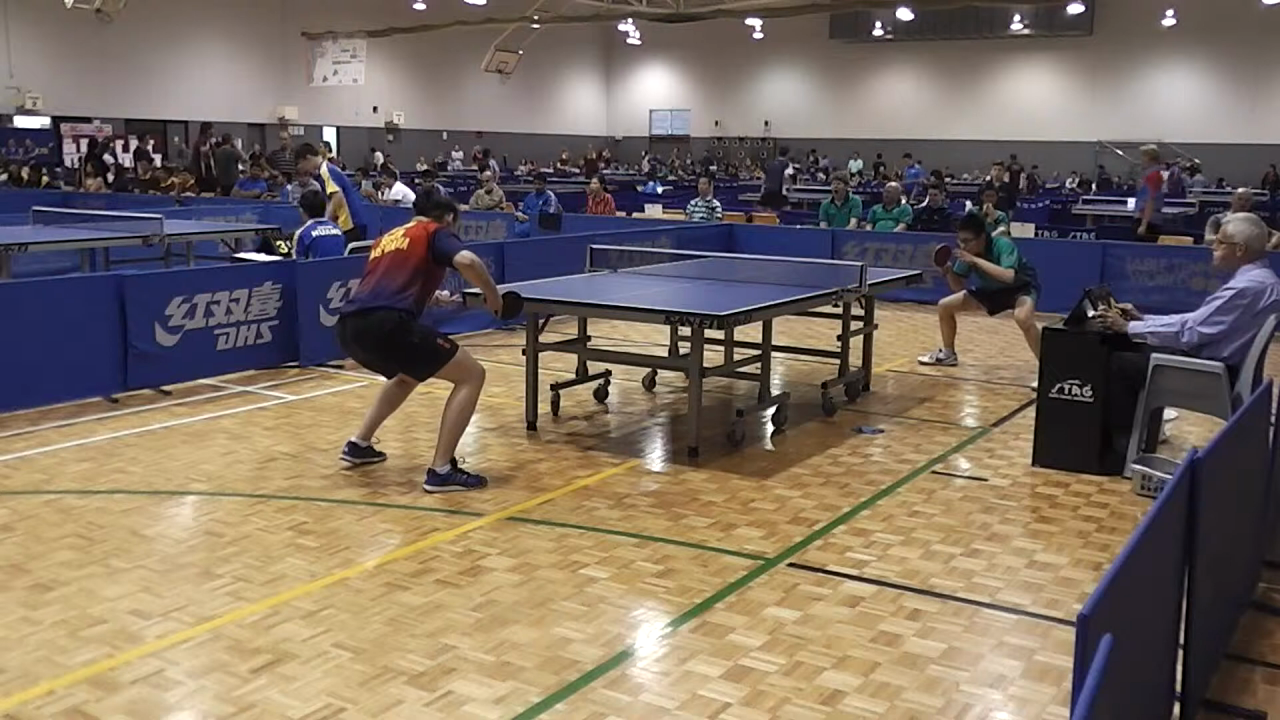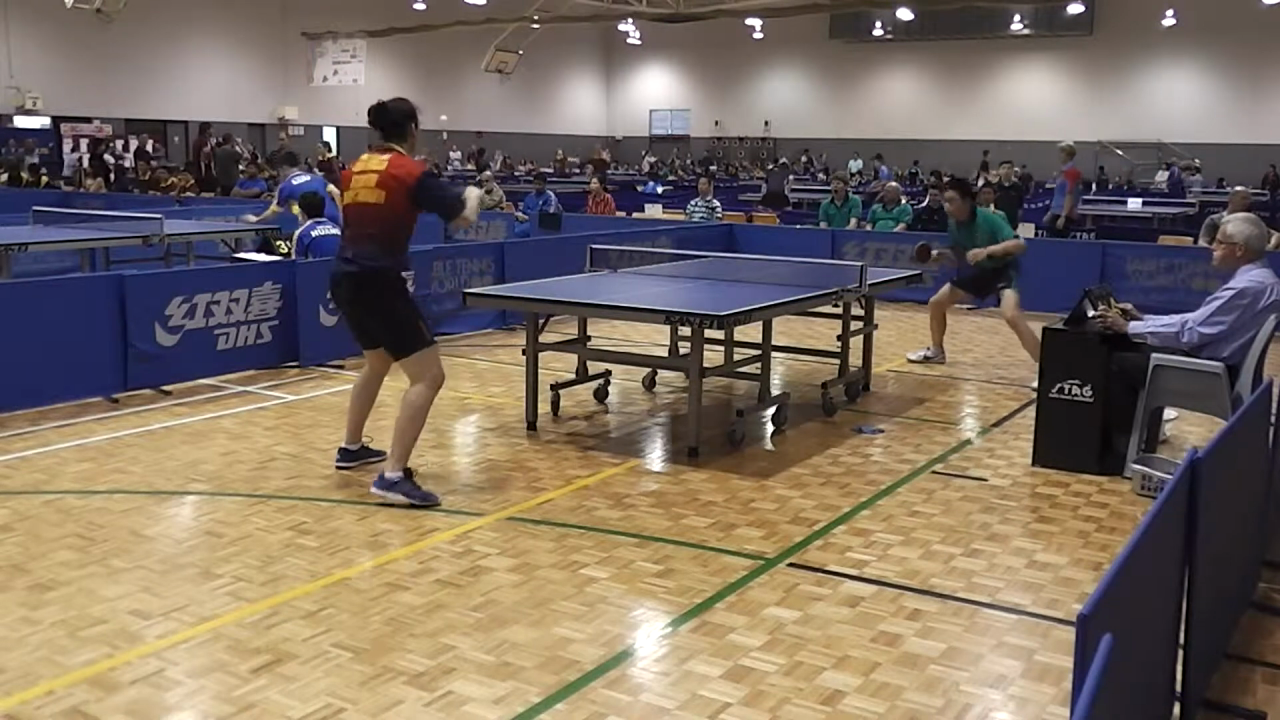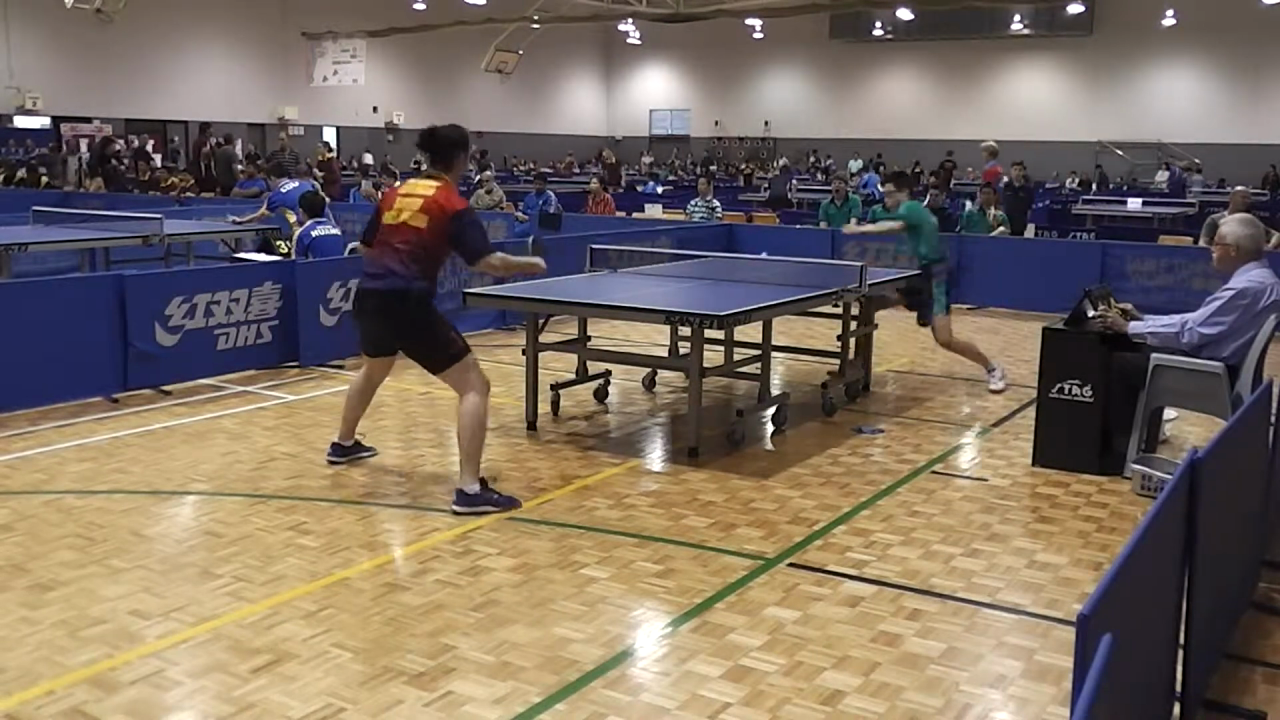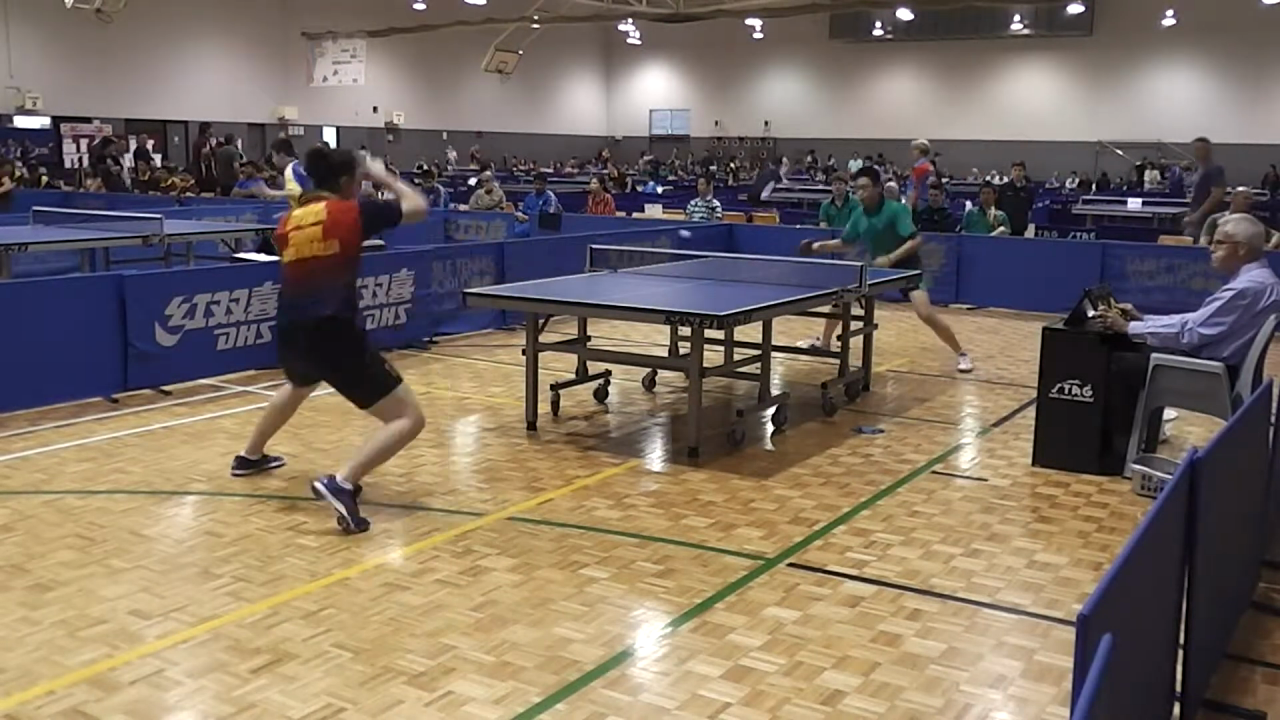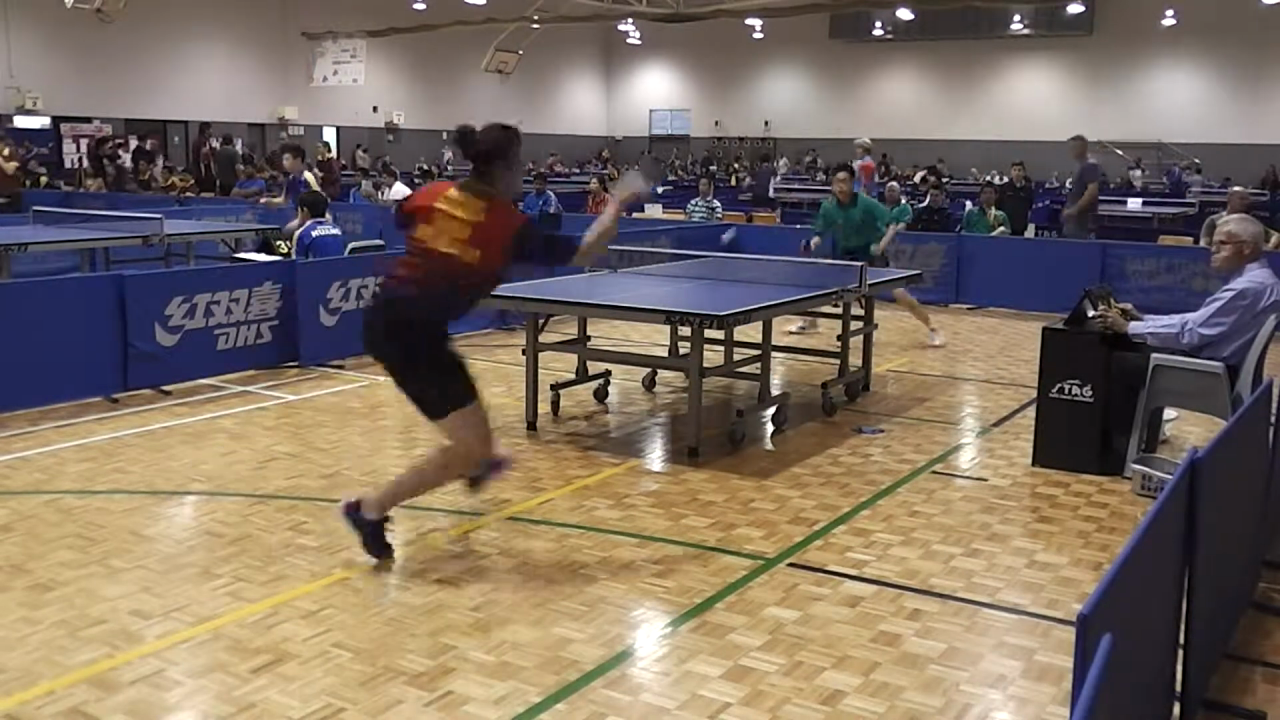
dt=1s
person 1, frame 1
left shoulder: (389, 237)
right shoulder: (436, 233)
right elbow: (467, 261)
left wrist: (425, 296)
right wrist: (492, 295)
left hip: (350, 328)
right hip: (385, 326)
left knee: (408, 375)
right knee: (472, 375)
left ankle: (359, 444)
right ankle: (441, 470)
person 1, frame 2
left shoulder: (354, 169)
right shoulder: (414, 173)
right elbow: (463, 219)
right wrist: (472, 197)
left hip: (344, 283)
right hip: (379, 285)
left knee: (378, 362)
right knee: (428, 376)
left ankle: (352, 448)
right ankle: (393, 475)
person 1, frame 3
left shoulder: (394, 194)
right shoulder: (453, 206)
left elbow: (368, 246)
right elbow: (489, 263)
right wrist: (529, 264)
left hip: (368, 298)
right hip: (407, 305)
left knee: (375, 369)
right knee: (474, 387)
left ankle: (343, 443)
right ankle: (469, 488)
person 1, frame 4
left shoulder: (288, 221)
right shoulder: (353, 211)
right elbow: (416, 207)
right wrist: (383, 175)
left hip: (293, 335)
right hip: (337, 338)
left knee: (299, 387)
right knee: (408, 419)
left ankle: (250, 455)
right ankle: (341, 482)
person 1, frame 5
left shoulder: (433, 195)
right shoulder: (512, 228)
left elbow: (400, 216)
right elbow: (582, 253)
right wrist: (620, 201)
left hip: (384, 320)
right hip: (419, 337)
right knee: (470, 443)
left ankle: (480, 464)
right ankle: (371, 509)
person 2, frame 1
left shoulder: (1248, 287)
right shoulder: (1258, 278)
left elbow: (1190, 331)
right elbow: (1197, 320)
left wrist: (1128, 327)
right wrist: (1143, 318)
right hip: (1215, 364)
left knee: (1119, 364)
right knee: (1140, 351)
left ankle: (1123, 446)
person 2, frame 2
left shoulder: (1248, 287)
right shoulder: (1257, 279)
left elbow: (1190, 331)
right elbow: (1197, 321)
left wrist: (1129, 327)
right wrist: (1143, 318)
right hip: (1214, 363)
left knee: (1119, 363)
right knee: (1138, 352)
left ankle: (1123, 449)
right ankle: (1139, 440)
person 2, frame 3
left shoulder: (1247, 288)
right shoulder: (1258, 279)
left elbow: (1190, 331)
right elbow: (1198, 320)
left wrist: (1128, 327)
right wrist: (1143, 318)
right hip: (1217, 365)
left knee: (1120, 363)
right knee: (1142, 352)
left ankle: (1122, 448)
right ankle: (1140, 440)
person 2, frame 4
left shoulder: (1248, 288)
right shoulder: (1257, 279)
left elbow: (1190, 331)
right elbow: (1197, 320)
left wrist: (1128, 327)
right wrist: (1142, 318)
left knee: (1120, 364)
right knee: (1142, 352)
left ankle: (1123, 445)
person 2, frame 5
left shoulder: (1249, 287)
right shoulder: (1255, 279)
left elbow: (1190, 332)
right elbow: (1197, 321)
left wrist: (1128, 328)
right wrist: (1143, 318)
right hip: (1212, 363)
left knee: (1119, 364)
right knee: (1138, 352)
left ankle: (1124, 445)
person 3, frame 1
left shoulder: (1003, 245)
right shoulder: (967, 251)
left elbow: (1009, 276)
right elbow: (958, 287)
left wrist: (976, 260)
right wrist: (948, 272)
left hip: (1021, 287)
right hip: (991, 290)
left knee: (1023, 318)
right knee: (944, 306)
right ankle: (948, 353)
person 3, frame 2
left shoulder: (988, 219)
right shoulder: (954, 223)
left elbow: (1020, 244)
right elbow: (956, 254)
left wrist: (987, 250)
right wrist: (939, 254)
left hip: (1003, 271)
right hip: (976, 270)
left knee: (1011, 316)
right knee: (935, 304)
right ankle: (936, 352)
person 3, frame 3
left shoulder: (910, 207)
right shoulder: (917, 212)
left elbow: (897, 225)
left wrist: (862, 228)
left hip: (931, 276)
right hip: (919, 276)
left knee: (945, 339)
left ankle: (993, 369)
person 3, frame 4
left shoulder: (896, 210)
right shoulder: (859, 215)
left elbow: (915, 241)
right elbow: (844, 243)
left wrist: (890, 258)
right wrist: (819, 245)
left hip: (904, 267)
right hip: (876, 268)
left knee: (926, 314)
left ankle: (960, 354)
right ankle: (825, 340)
person 3, frame 5
left shoulder: (867, 203)
right shoulder: (828, 208)
left elbow: (893, 226)
right elbow: (819, 234)
left wrist: (883, 244)
right wrist: (812, 244)
left hip: (874, 252)
right hip: (848, 254)
left knee: (899, 294)
left ankle: (931, 330)
right ankle: (810, 322)
